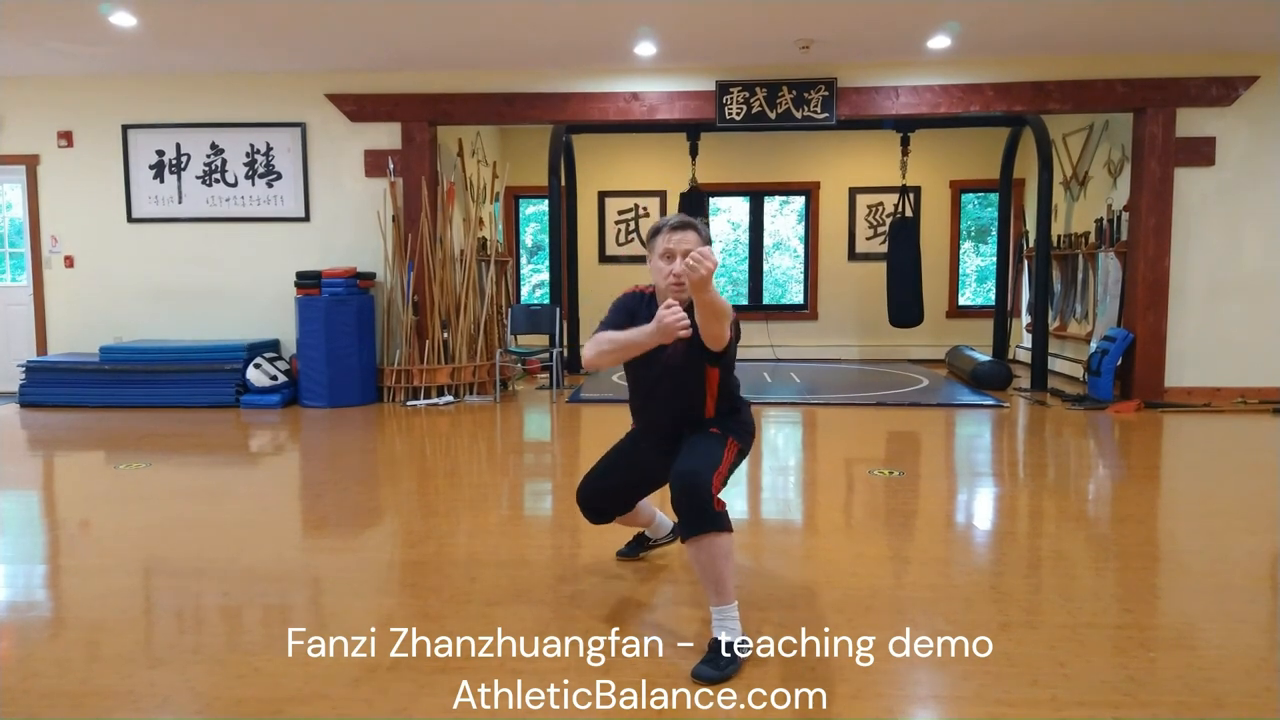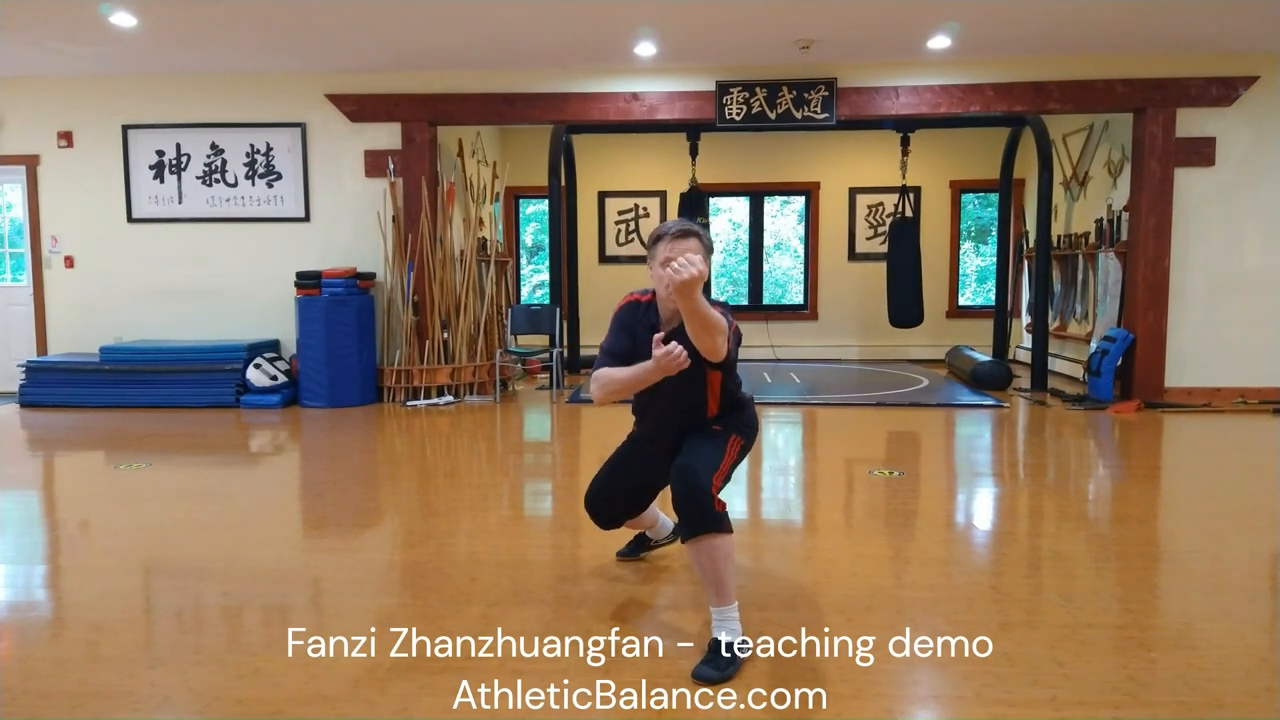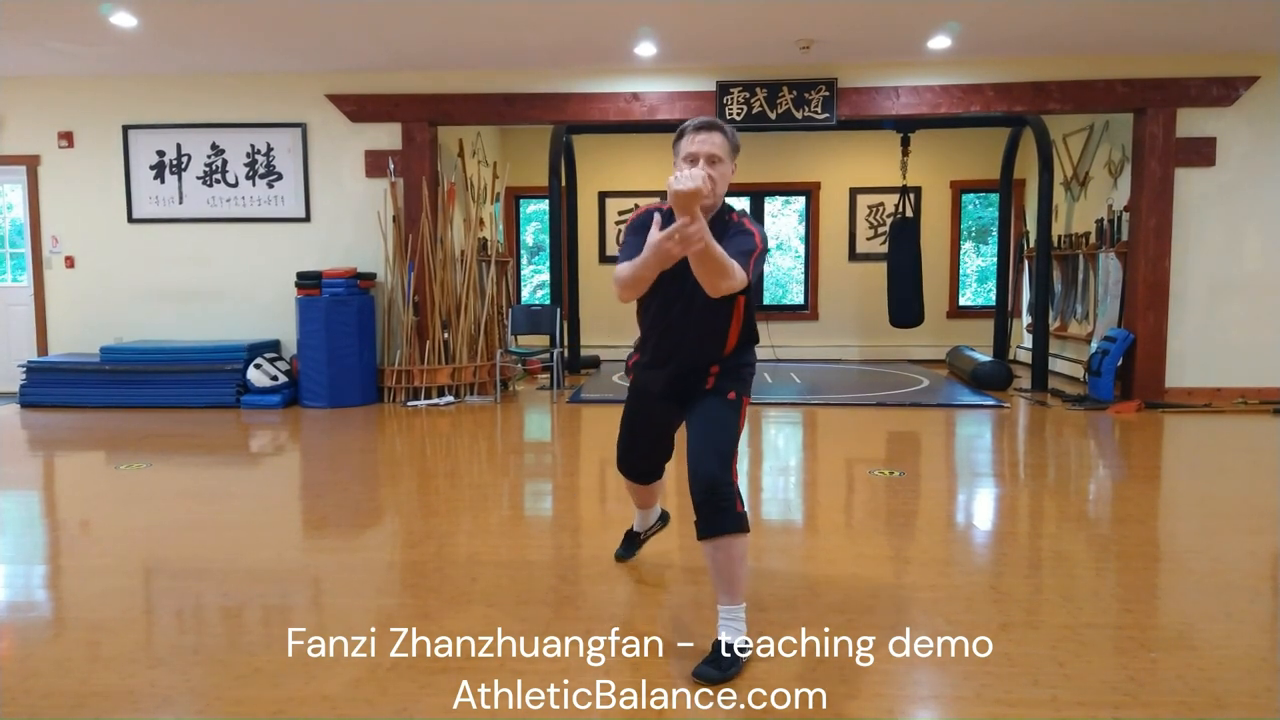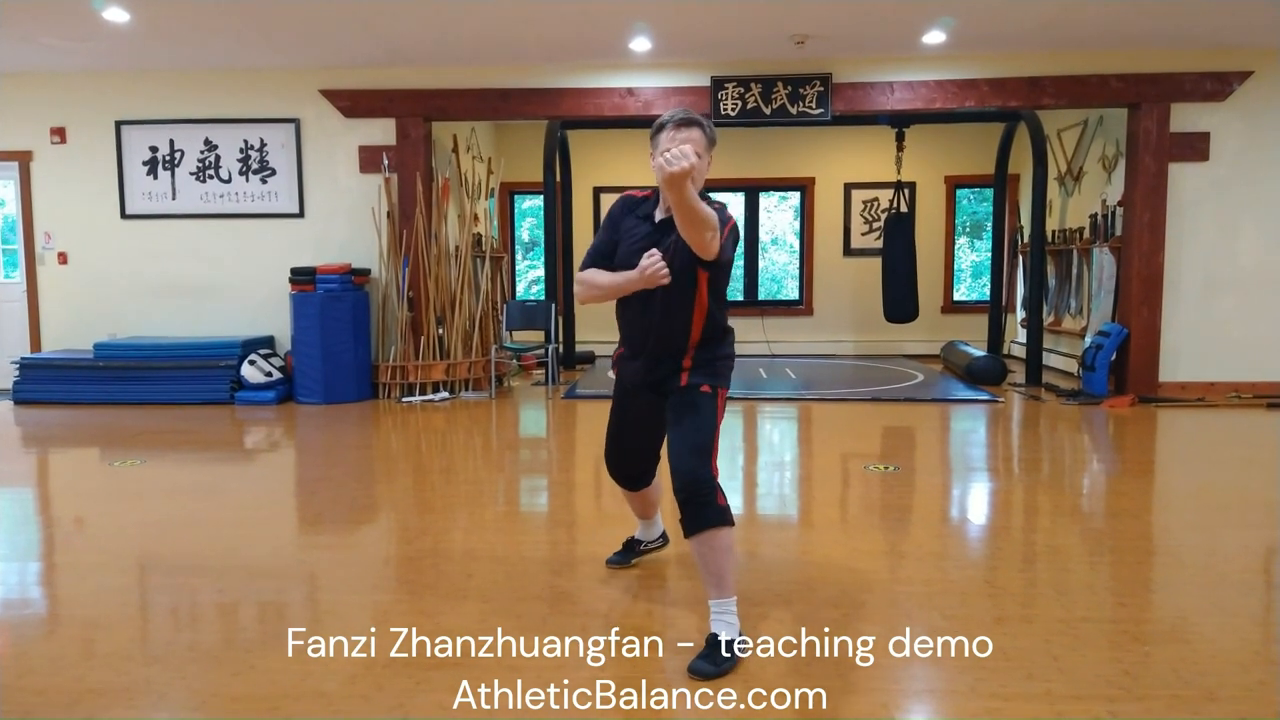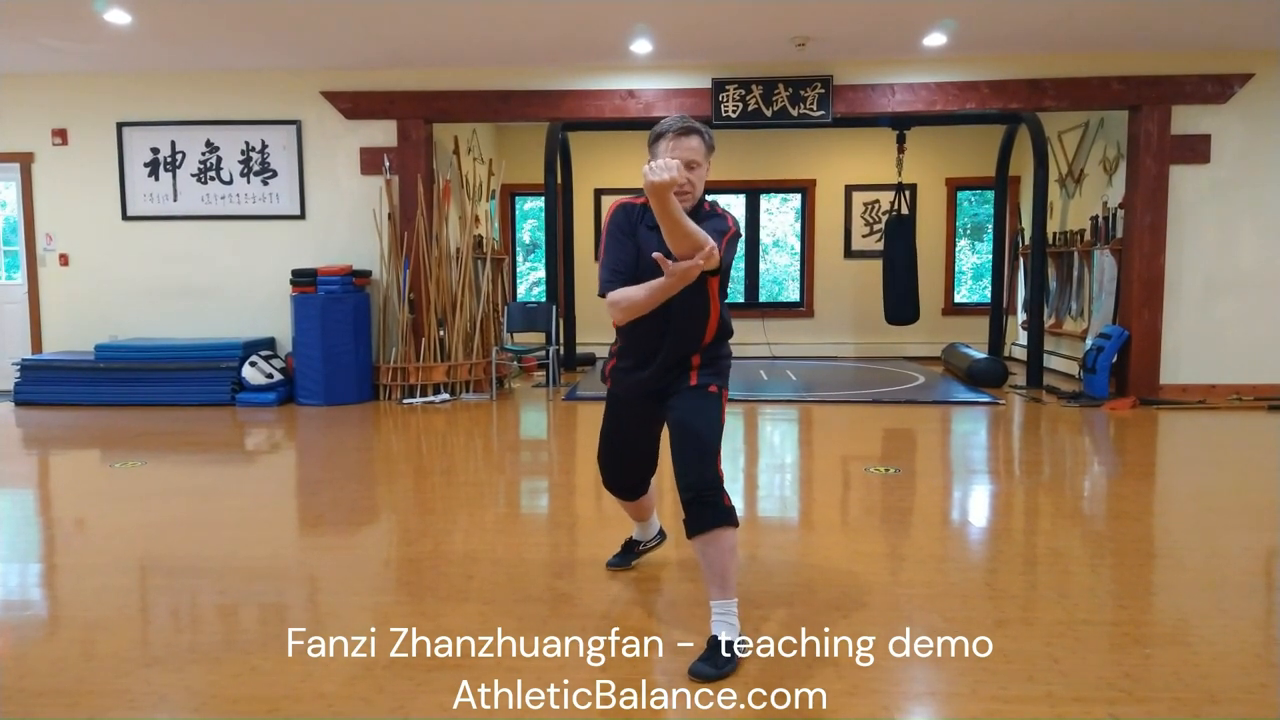
dt=1s
person 1, frame 1
left shoulder: (710, 314)
right shoulder: (633, 305)
left elbow: (719, 326)
right elbow: (591, 355)
left wrist: (703, 290)
right wrist: (654, 332)
left hip: (716, 428)
right hip: (653, 432)
left knee: (692, 487)
right knee: (593, 500)
left ankle: (728, 634)
right ankle: (658, 529)
person 1, frame 2
left shoulder: (716, 318)
right shoulder: (632, 312)
left elbow: (713, 343)
right elbow: (599, 389)
left wrist: (690, 296)
right wrist: (655, 368)
left hip: (720, 426)
right hip: (657, 431)
left knee: (692, 484)
right knee: (601, 505)
left ankle: (728, 633)
right ankle: (661, 529)
person 1, frame 3
left shoulder: (745, 232)
right shoulder: (647, 221)
left elbow: (724, 283)
right elbow: (623, 287)
left wrist: (693, 220)
right wrist: (655, 256)
left hip: (719, 376)
right hip: (653, 372)
left knee: (713, 484)
right knee: (636, 465)
left ankle: (733, 633)
right ankle: (646, 520)
person 1, frame 4
left shoulder: (716, 218)
right shoulder: (625, 211)
left elbow: (702, 240)
right elbow: (583, 286)
left wrist: (682, 188)
right wrist: (637, 276)
left hip: (697, 370)
right hip: (638, 365)
left knee: (694, 480)
right knee: (626, 466)
left ankle: (726, 628)
right ankle: (650, 533)
person 1, frame 5
left shoulder: (720, 223)
right shoulder: (623, 216)
left elbow: (698, 251)
right elbow: (616, 307)
left wrist: (664, 203)
right wrist: (674, 279)
left hip: (696, 371)
right hip: (632, 370)
left knee: (700, 482)
right knee: (620, 475)
left ankle: (725, 630)
right ankle: (646, 532)
